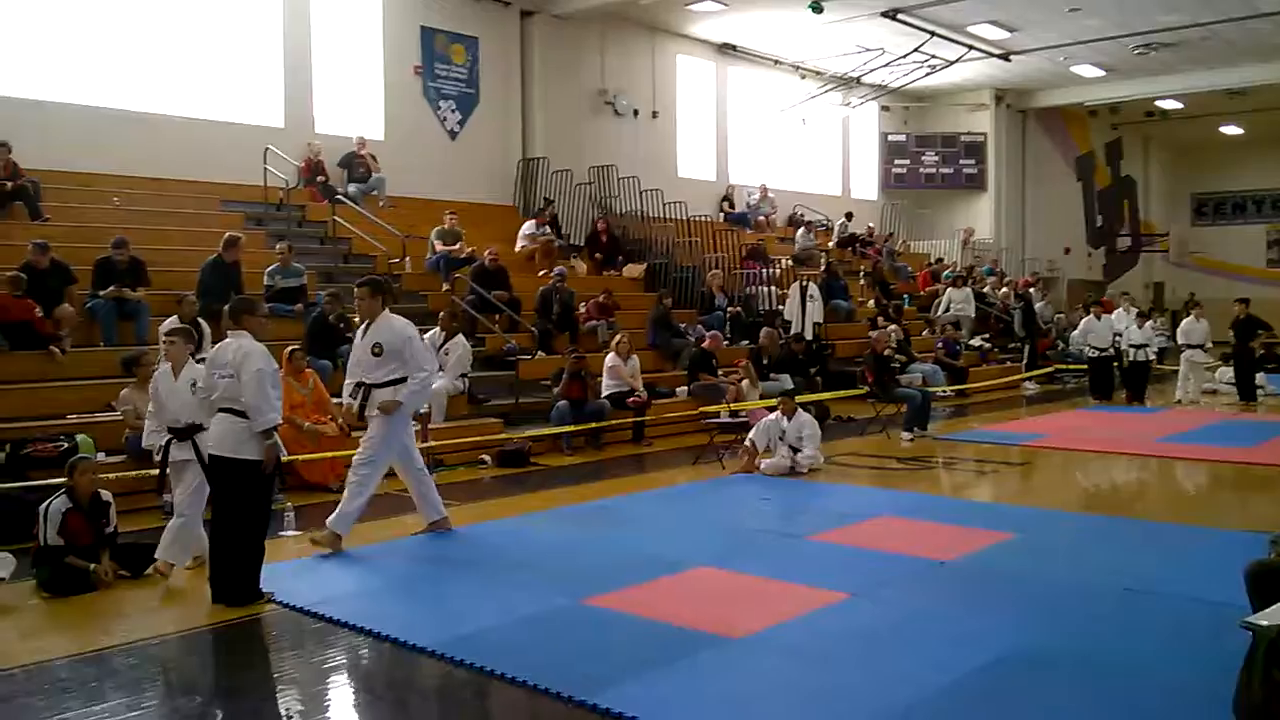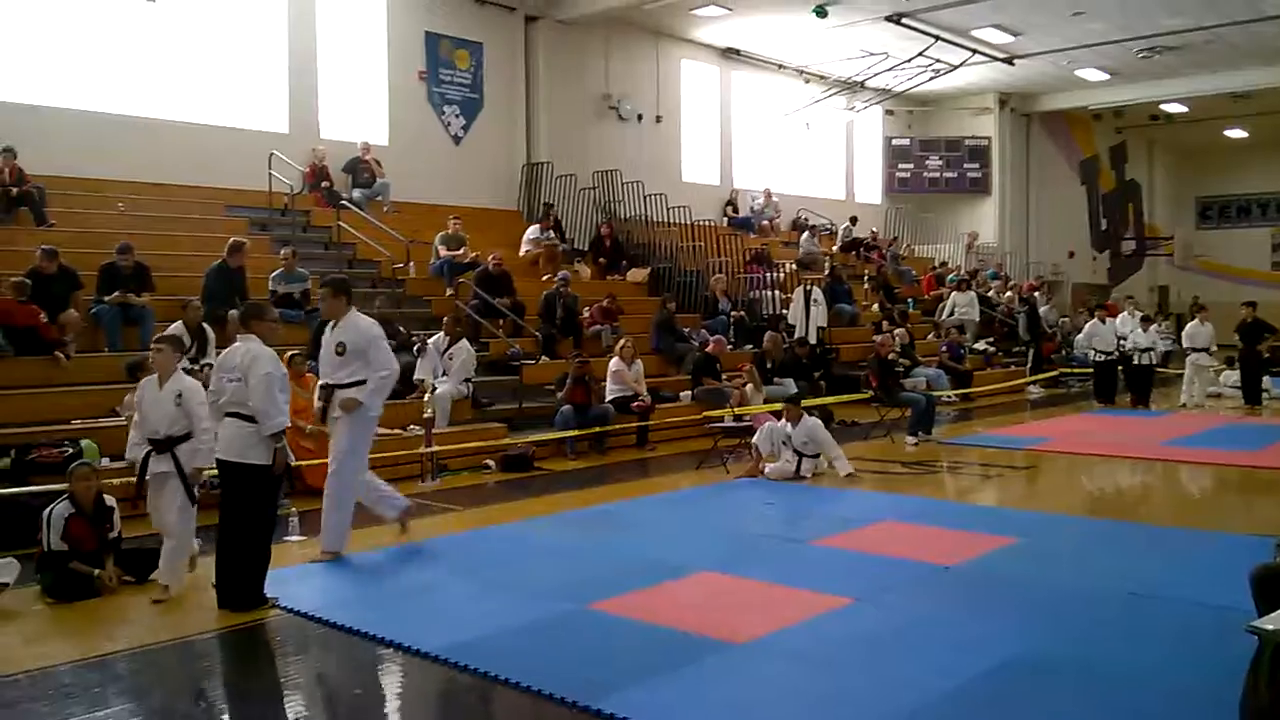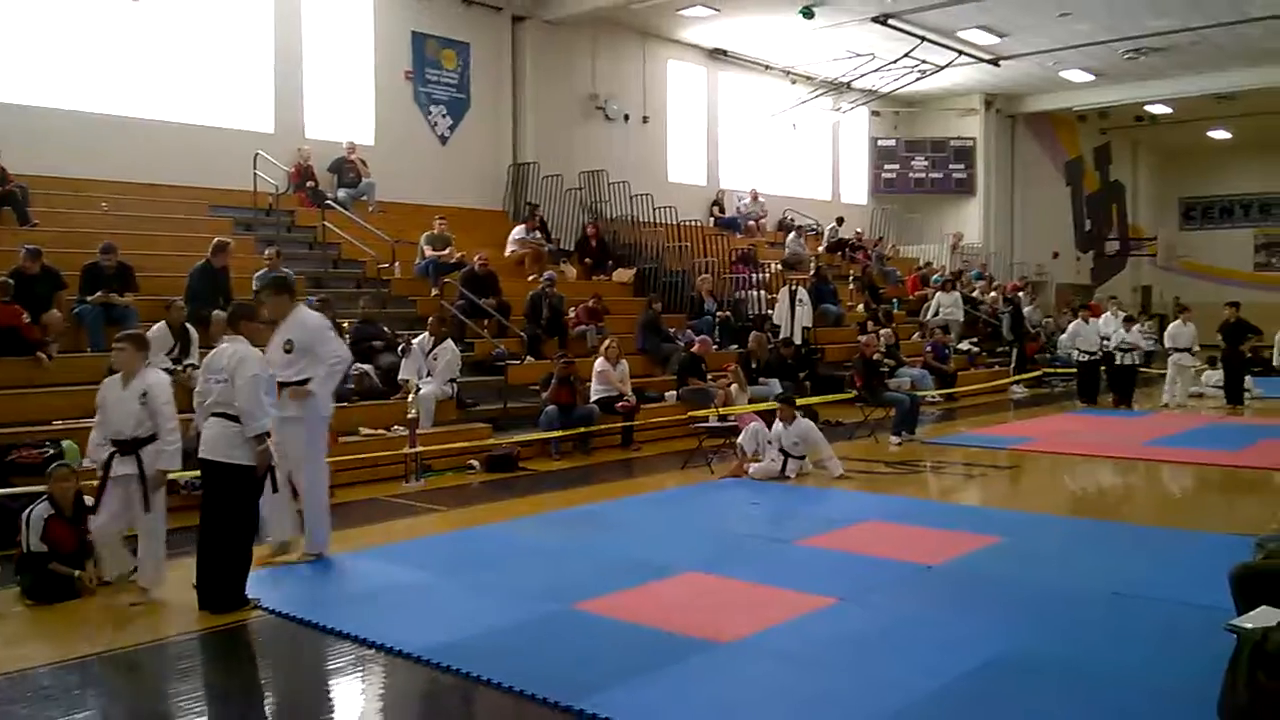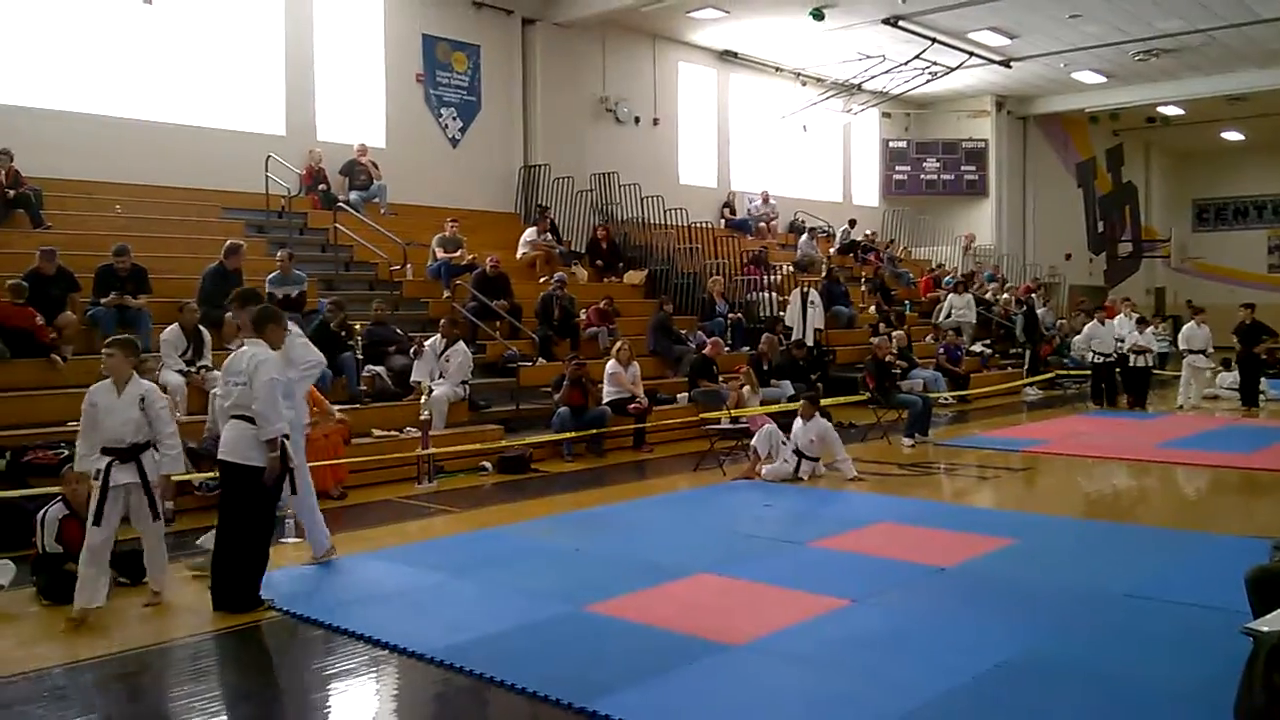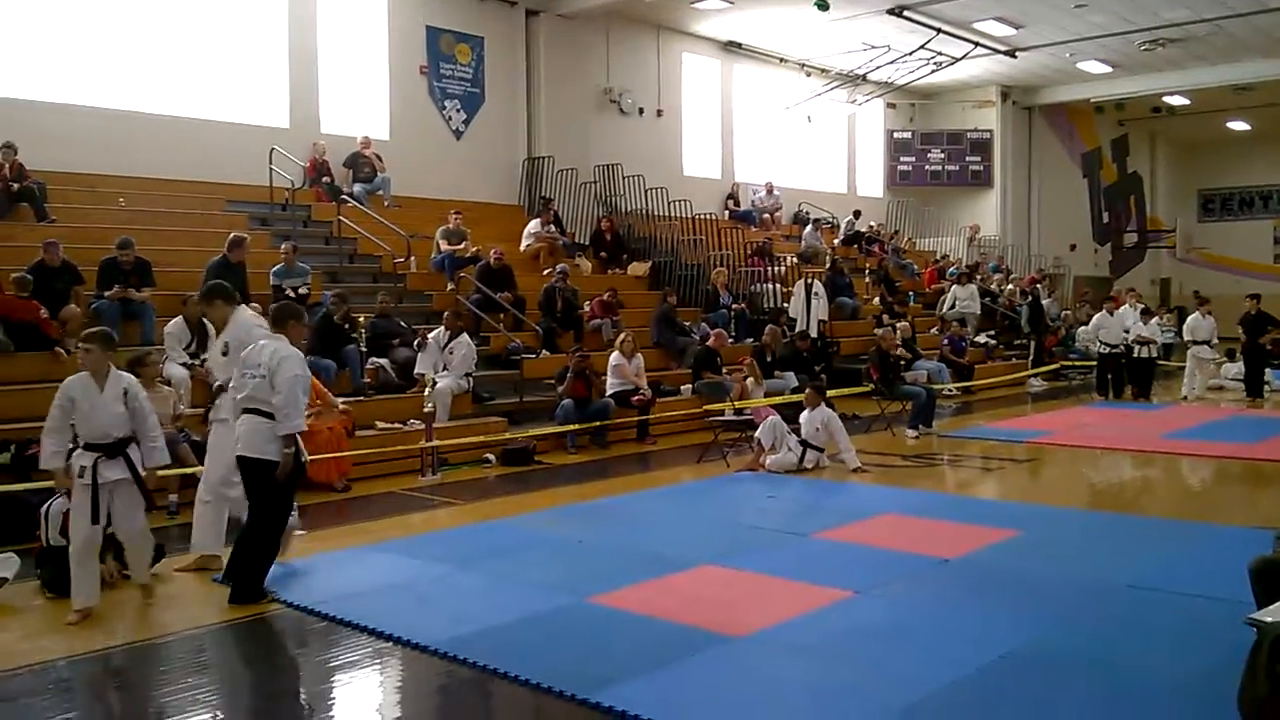
dt=0.2s
person 1, frame 1
left shoulder: (217, 352)
right shoulder: (253, 352)
left elbow: (206, 398)
right elbow: (258, 401)
right wrist: (270, 442)
left hip: (222, 441)
right hip: (248, 442)
left knee: (224, 517)
right knee: (250, 519)
left ankle: (222, 589)
right ankle: (242, 591)
person 1, frame 2
left shoulder: (225, 356)
right shoulder: (262, 355)
left elbow: (214, 401)
right elbow: (266, 405)
right wrist: (279, 445)
left hip: (230, 446)
right hip: (257, 446)
left knee: (232, 521)
right knee: (256, 523)
left ankle: (228, 593)
right ankle: (247, 596)
person 1, frame 3
left shoulder: (213, 356)
right shoulder: (249, 357)
left elbow: (201, 402)
right elbow: (251, 406)
right wrist: (262, 446)
left hip: (213, 445)
right hip: (240, 446)
left knee: (213, 522)
right knee: (238, 524)
left ankle: (209, 595)
right ankle: (227, 597)
person 1, frame 4
left shoulder: (234, 358)
right shoulder: (268, 360)
left elbow: (223, 405)
right elbow: (268, 410)
right wrist: (274, 453)
left hip: (232, 447)
right hip: (257, 449)
left knee: (231, 523)
right knee: (255, 527)
left ankle: (224, 595)
right ankle: (242, 598)
person 1, frame 5
left shoulder: (251, 352)
right shoulder: (290, 356)
left elbow: (238, 397)
right elbow: (287, 406)
right wrist: (289, 450)
left hip: (248, 437)
right hip: (272, 443)
left knee: (260, 513)
right knee: (268, 518)
left ankle: (237, 577)
right ankle: (246, 589)
person 2, frame 1
left shoulder: (401, 329)
right shoulder: (363, 330)
left elbow: (426, 370)
right elbow: (354, 370)
left wrist: (398, 401)
right wrist: (349, 401)
left hip: (391, 405)
right hip: (372, 403)
left knee: (365, 464)
right knee: (409, 463)
left ankle: (335, 532)
right ankle: (438, 517)
person 2, frame 2
left shoulder: (365, 328)
right shoulder: (332, 329)
left elbow: (388, 370)
left wrist: (359, 399)
right wrist: (321, 402)
left hip: (355, 407)
right hip: (337, 407)
left knee: (340, 475)
right knee: (354, 473)
left ankle: (331, 545)
right ankle: (398, 508)
person 2, frame 3
left shoulder: (312, 323)
right shoulder: (283, 327)
left elbow: (341, 356)
left wrist: (311, 389)
right wrist: (276, 398)
left hip: (307, 408)
right hip: (284, 408)
left knee: (310, 477)
right knee: (272, 471)
left ankle: (316, 546)
right ankle: (282, 537)
person 2, frame 4
left shoulder: (283, 331)
right shoulder: (255, 335)
left elbow: (315, 361)
left wrist: (289, 394)
left hip: (281, 417)
right hip: (258, 418)
left knee: (294, 486)
right knee: (241, 485)
left ankle: (322, 546)
right ankle: (219, 553)
person 2, frame 5
left shoulder: (246, 323)
right shoulder: (231, 327)
right hip: (229, 410)
left knee: (223, 482)
right knee: (211, 485)
right ankle: (207, 552)
person 3, frame 1
left shoulder: (202, 375)
right shoulder: (159, 377)
right elbow: (154, 415)
right wrist: (155, 447)
left hip: (198, 447)
right hip: (172, 446)
left knee: (186, 506)
right knee: (185, 505)
left ankle: (167, 559)
right ankle: (199, 551)
person 3, frame 2
left shoulder: (189, 387)
right shoulder: (145, 386)
left elbow: (204, 429)
right elbow: (138, 426)
left wrist: (199, 466)
right wrist: (138, 460)
left hip: (181, 459)
right hip: (154, 459)
left knee: (177, 522)
right knee: (161, 520)
left ankle: (167, 581)
right ankle: (190, 551)
person 3, frame 3
left shoulder: (155, 385)
right shoulder: (108, 386)
left elbow: (169, 429)
right elbow: (100, 427)
left wrist: (163, 468)
right wrist: (100, 462)
left hip: (145, 461)
right hip: (116, 461)
left knee: (149, 526)
right knee: (102, 526)
left ankle: (147, 583)
right ankle: (117, 571)
person 3, frame 4
left shoulder: (148, 392)
right shoulder: (96, 393)
left elbow: (167, 434)
right elbow: (87, 435)
left wrist: (166, 474)
right wrist: (87, 471)
left hip: (141, 469)
right hip: (107, 470)
left knee: (151, 533)
right knee: (96, 540)
left ankle: (157, 586)
right ankle: (85, 604)
person 3, frame 5
left shoulder: (128, 384)
right shoulder: (71, 387)
left elbow: (148, 426)
right elbow: (55, 430)
left wrist: (151, 465)
right wrist: (57, 469)
left hip: (124, 463)
right hip: (88, 467)
left knee: (134, 530)
right knee: (83, 538)
left ankle: (143, 578)
right ankle: (83, 602)
